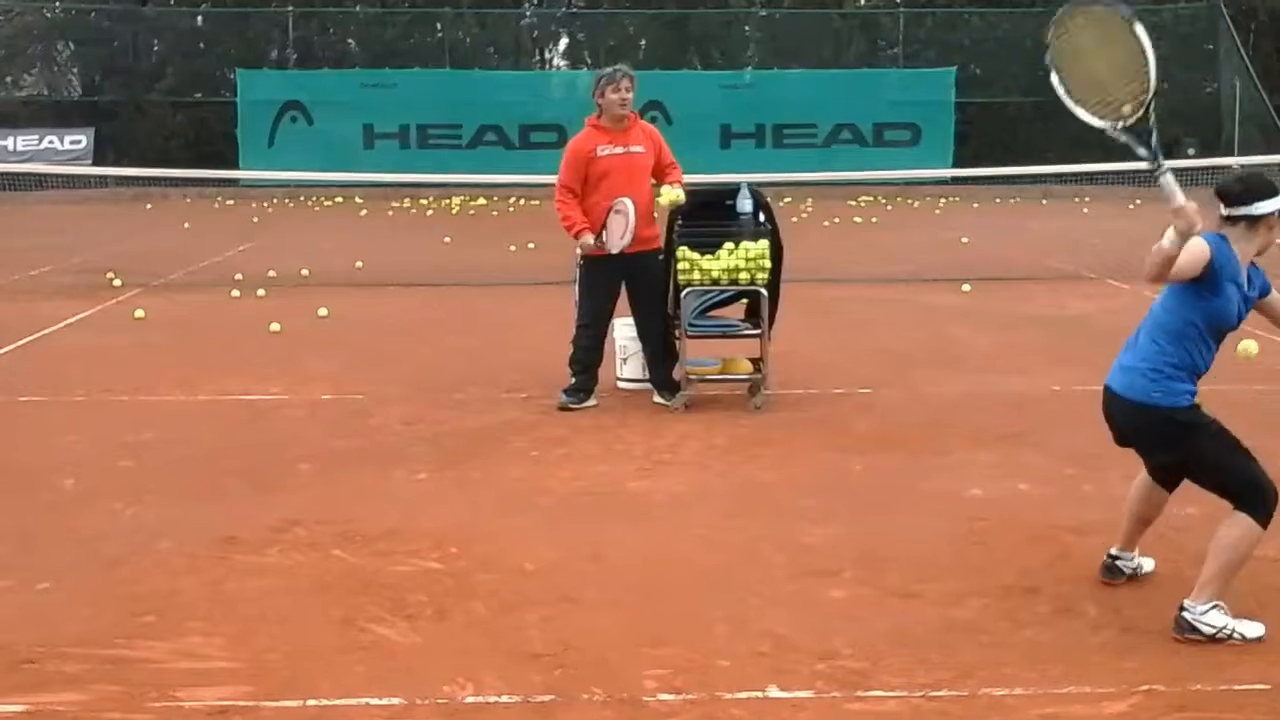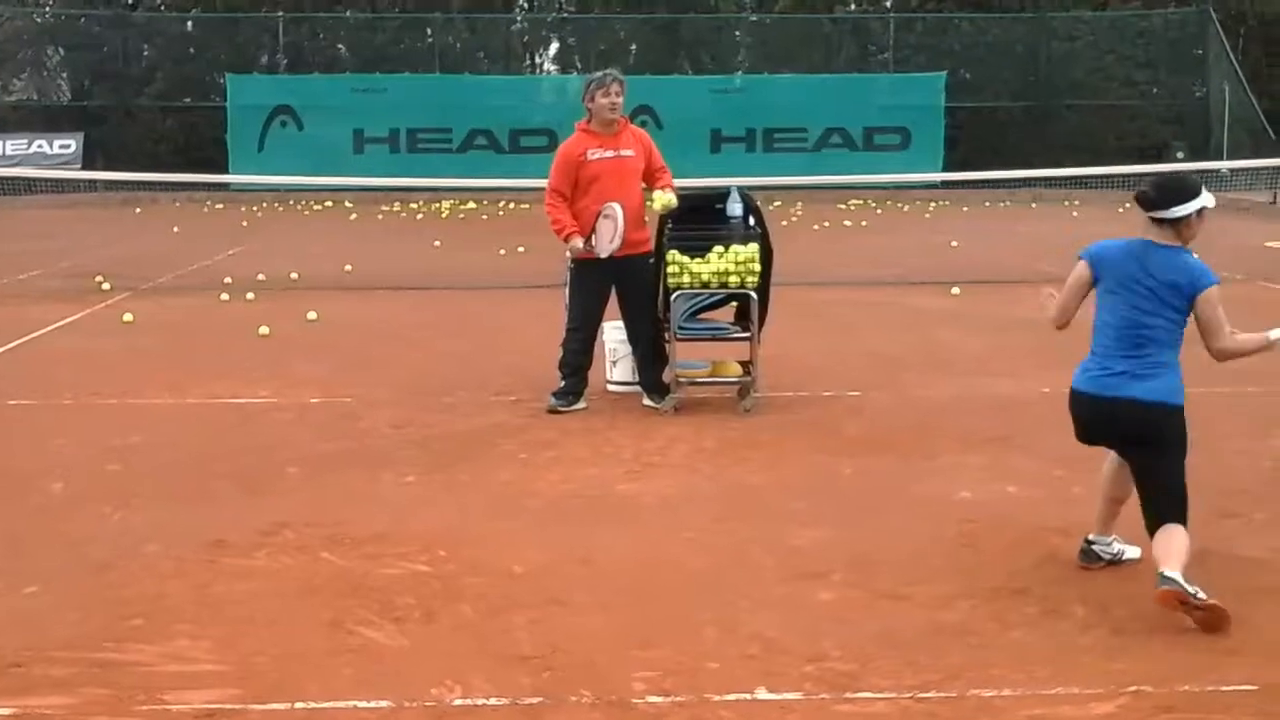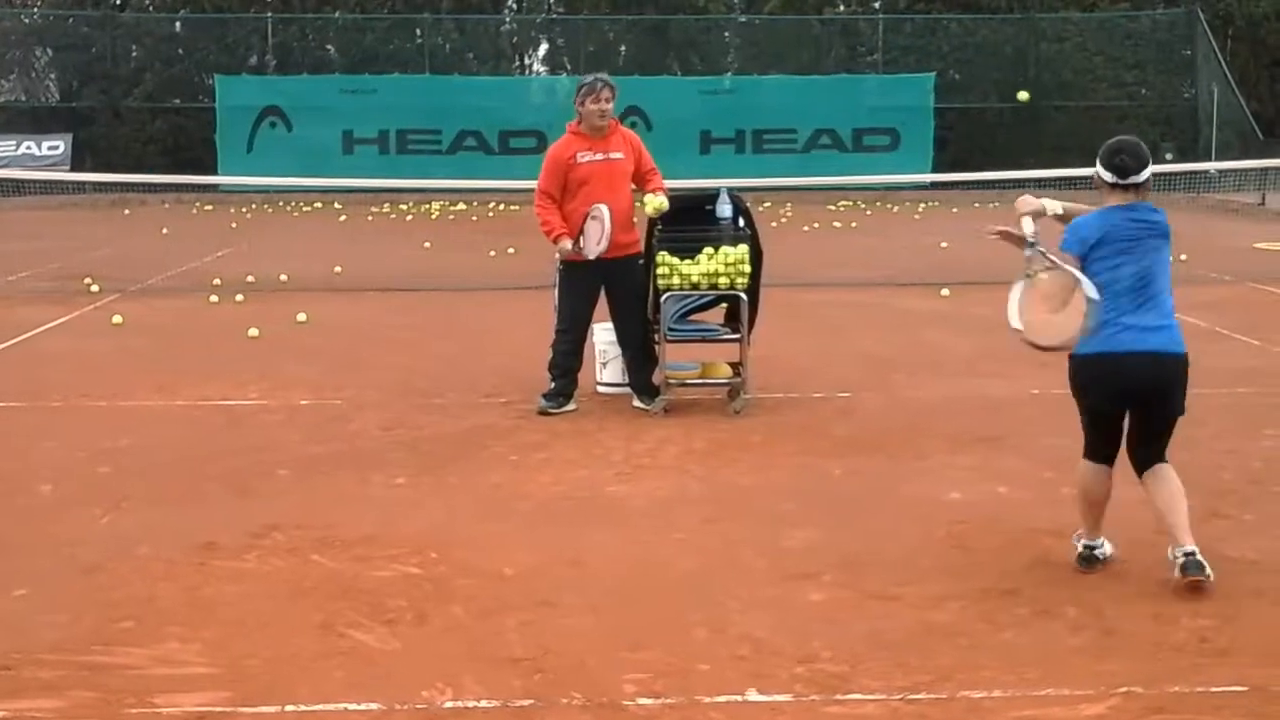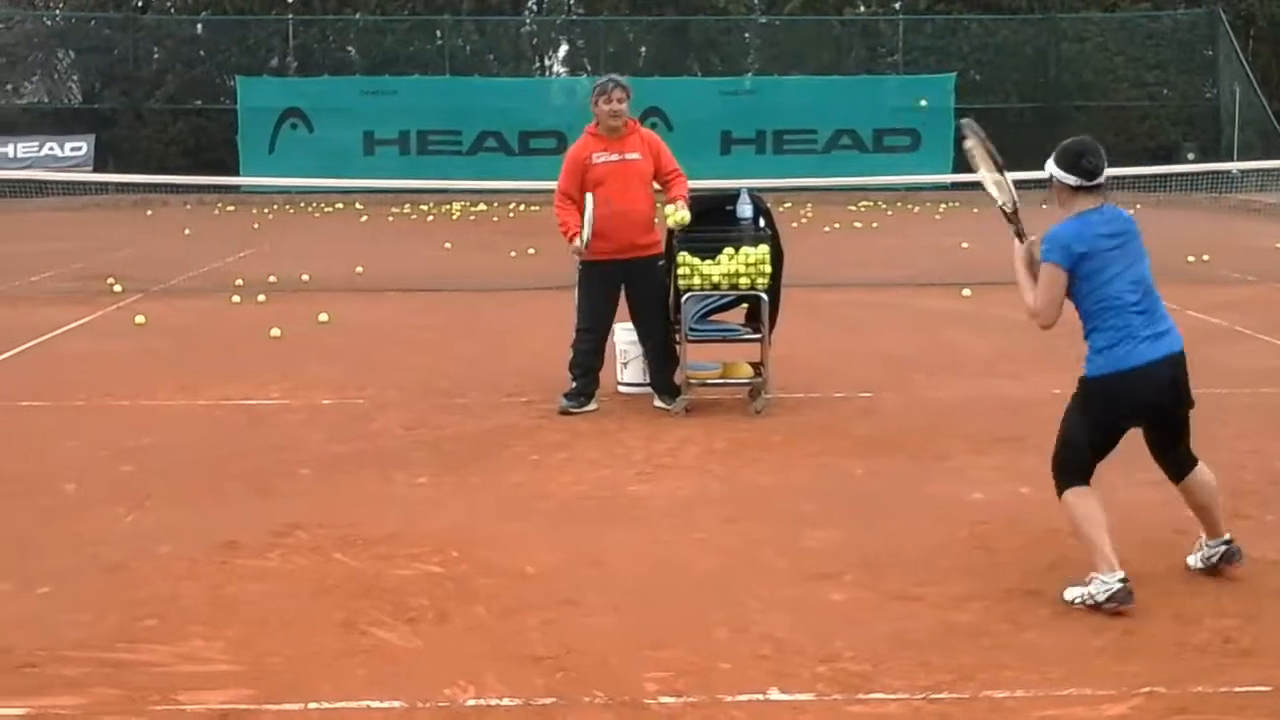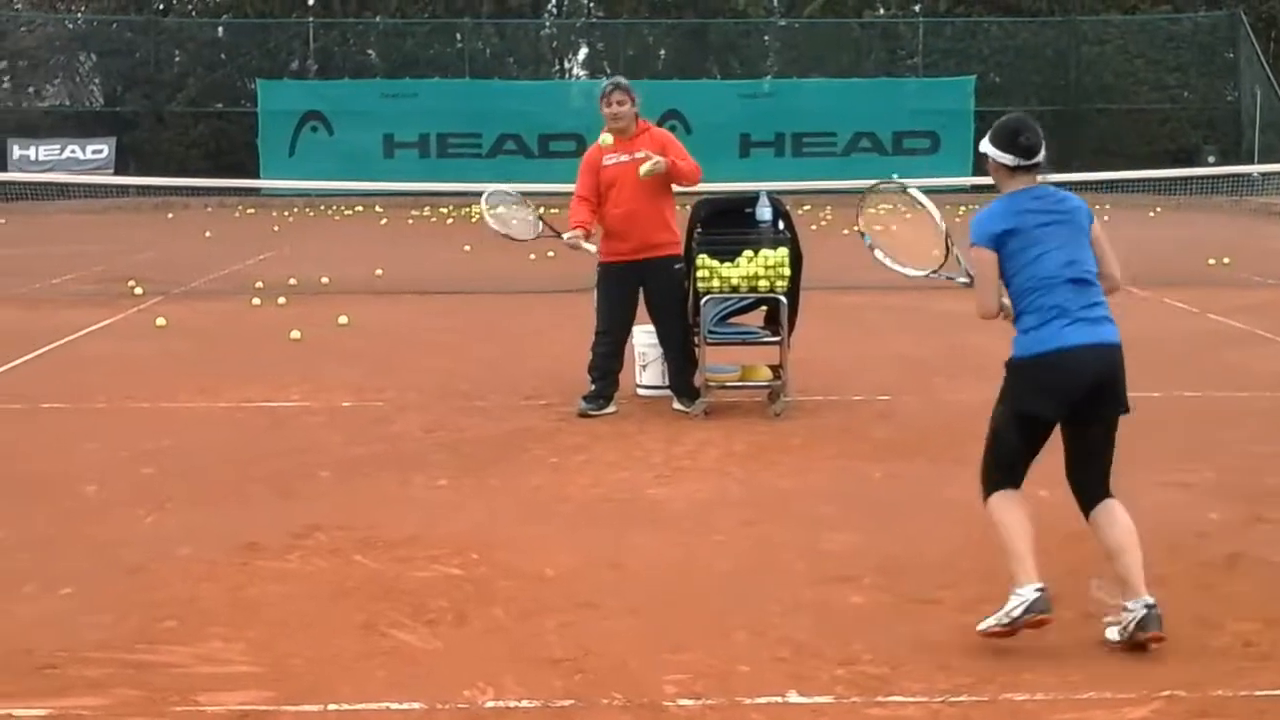
dt=0.3s
person 1, frame 1
right shoulder: (1209, 250)
right elbow: (1156, 270)
right wrist: (1179, 232)
left hip: (1126, 394)
right hip: (1157, 403)
left knee: (1169, 465)
left ankle: (1121, 557)
right ankle: (1200, 611)
person 1, frame 2
left shoulder: (1104, 253)
right shoulder: (1195, 273)
left elbow: (1059, 318)
right elbow: (1221, 348)
left wrist: (1056, 300)
left hip: (1089, 399)
right hip: (1147, 407)
left knee: (1128, 451)
right knee: (1167, 519)
left ankle: (1099, 541)
right ankle: (1174, 578)
person 1, frame 3
left shoulder: (1082, 231)
right shoulder: (1159, 220)
left wrist: (1029, 241)
right wrist: (1052, 208)
left hip: (1100, 360)
right hip: (1165, 360)
left knee: (1099, 448)
right knee: (1151, 458)
left ankle: (1091, 544)
right ankle: (1188, 553)
person 1, frame 4
left shoulder: (1059, 239)
right shoulder: (1124, 221)
left elbow: (1044, 317)
left wrist: (1021, 266)
right wrist: (1040, 265)
left hip: (1115, 374)
right hip: (1168, 360)
left knee: (1070, 472)
right knee: (1177, 457)
left ankle: (1109, 579)
right ankle: (1221, 543)
person 1, frame 5
left shoulder: (990, 220)
right shoulder: (1076, 207)
left elbow: (988, 309)
right elbow: (1112, 281)
left hip: (1044, 362)
right hip: (1104, 354)
left knee: (1001, 482)
right knee: (1095, 488)
left ankle: (1029, 590)
right ankle: (1140, 607)
person 2, frame 1
left shoulder: (649, 134)
right shoulder: (582, 143)
left elbow: (669, 169)
right elbow: (566, 194)
left wrist: (674, 187)
right wrist: (581, 231)
left hip: (646, 248)
right hip: (600, 251)
left knee: (656, 321)
right knee: (591, 323)
left ankle: (665, 385)
right ankle: (581, 388)
person 2, frame 2
left shoulder: (639, 138)
right shoulder: (572, 147)
left elbow: (659, 173)
right elbow: (556, 198)
left wrist: (665, 191)
right wrist: (571, 235)
left hip: (637, 251)
right hip: (590, 254)
left knee: (646, 325)
right knee: (581, 326)
left ankle: (654, 388)
right ankle: (571, 391)
person 2, frame 3
left shoulder: (629, 140)
right shoulder: (562, 149)
left elbow: (649, 174)
right elbow: (545, 199)
left wrist: (657, 193)
right wrist: (559, 236)
left hip: (626, 252)
right hip: (579, 256)
left knee: (635, 326)
right knee: (570, 328)
left ankle: (644, 389)
right ankle: (561, 392)
person 2, frame 4
left shoulder: (649, 141)
right shoulder: (580, 150)
left elbow: (675, 176)
right elbow: (567, 198)
left wrist: (679, 199)
right wrist: (575, 233)
left hip: (646, 253)
right hip: (597, 256)
left knee: (656, 326)
right knee: (591, 328)
left ankle: (665, 390)
right ankle: (582, 391)
person 2, frame 5
left shoulder: (660, 139)
right shoulder: (595, 154)
left elbow: (693, 172)
right elbow: (584, 200)
left wrist: (668, 167)
right wrist: (578, 228)
left hip: (664, 253)
right hip: (615, 257)
left knee: (675, 327)
right knee: (610, 331)
left ankle: (685, 392)
right ankle: (601, 394)
